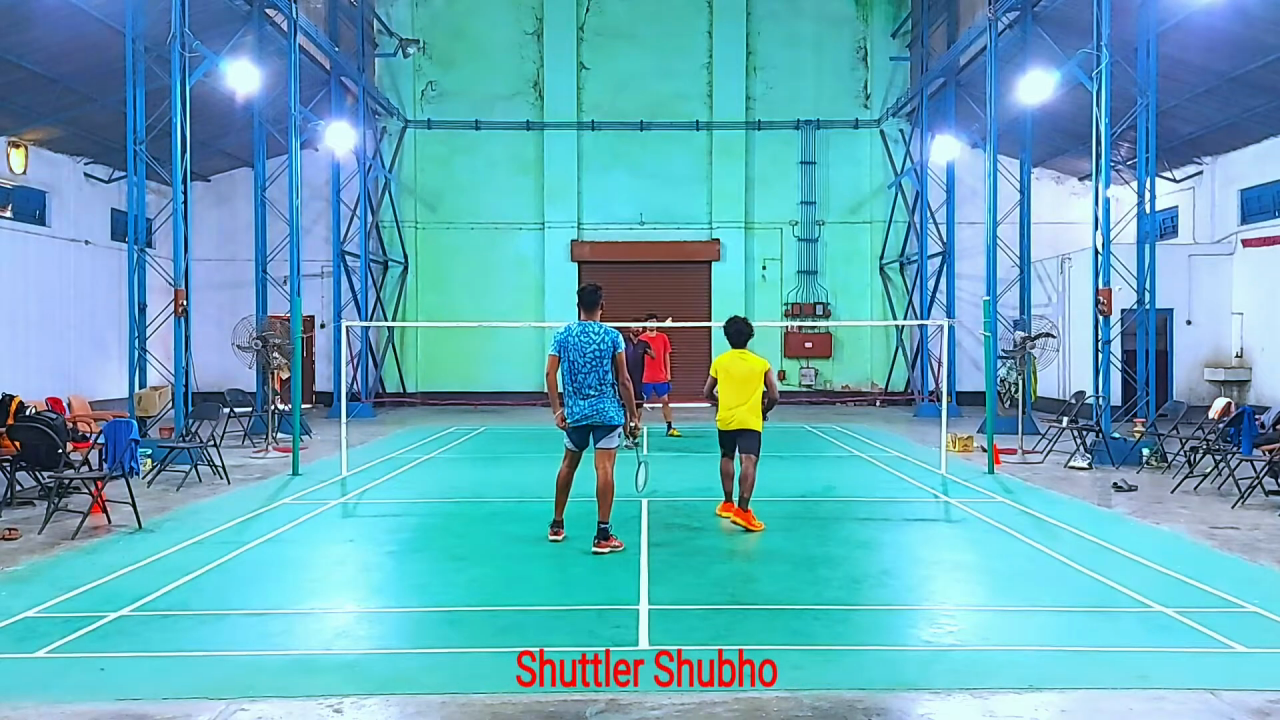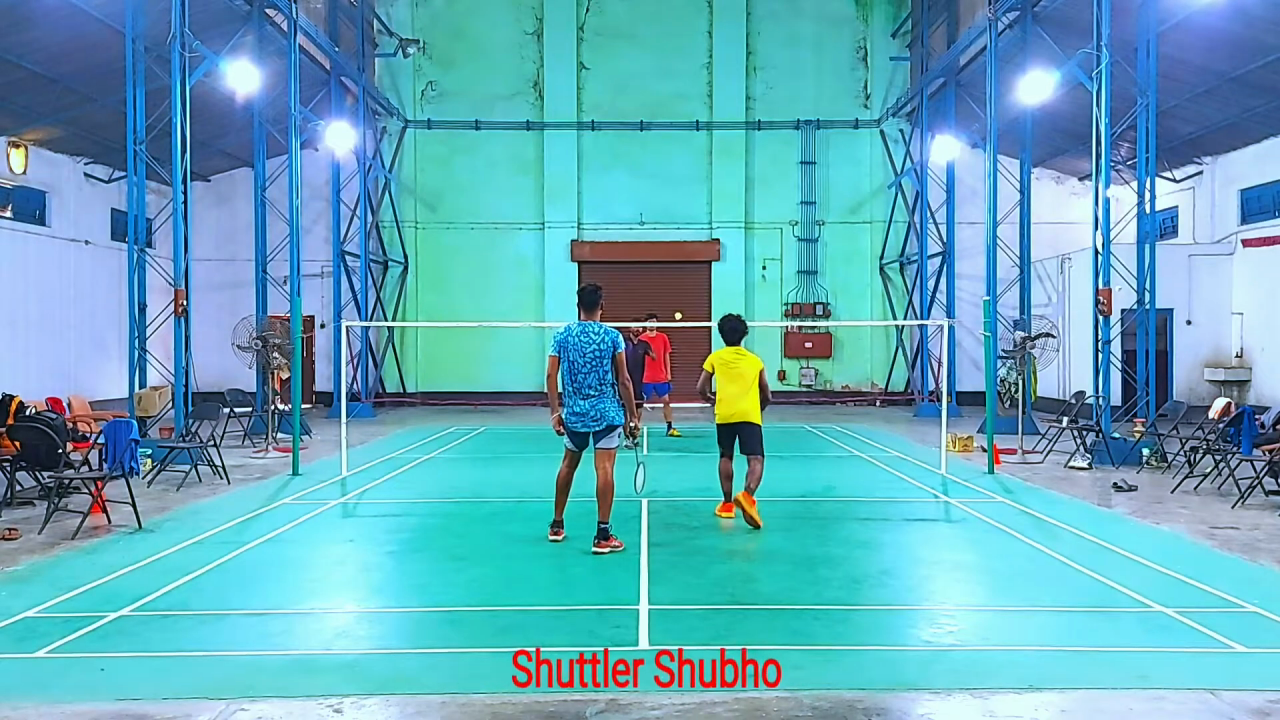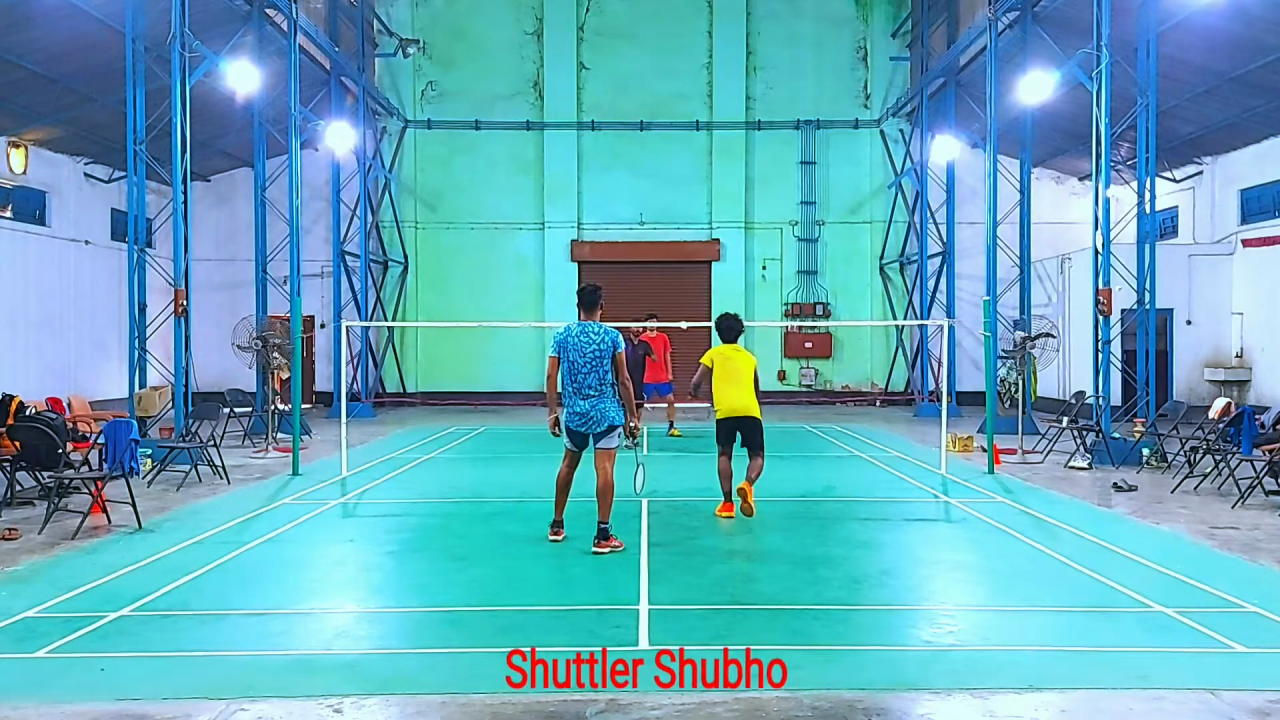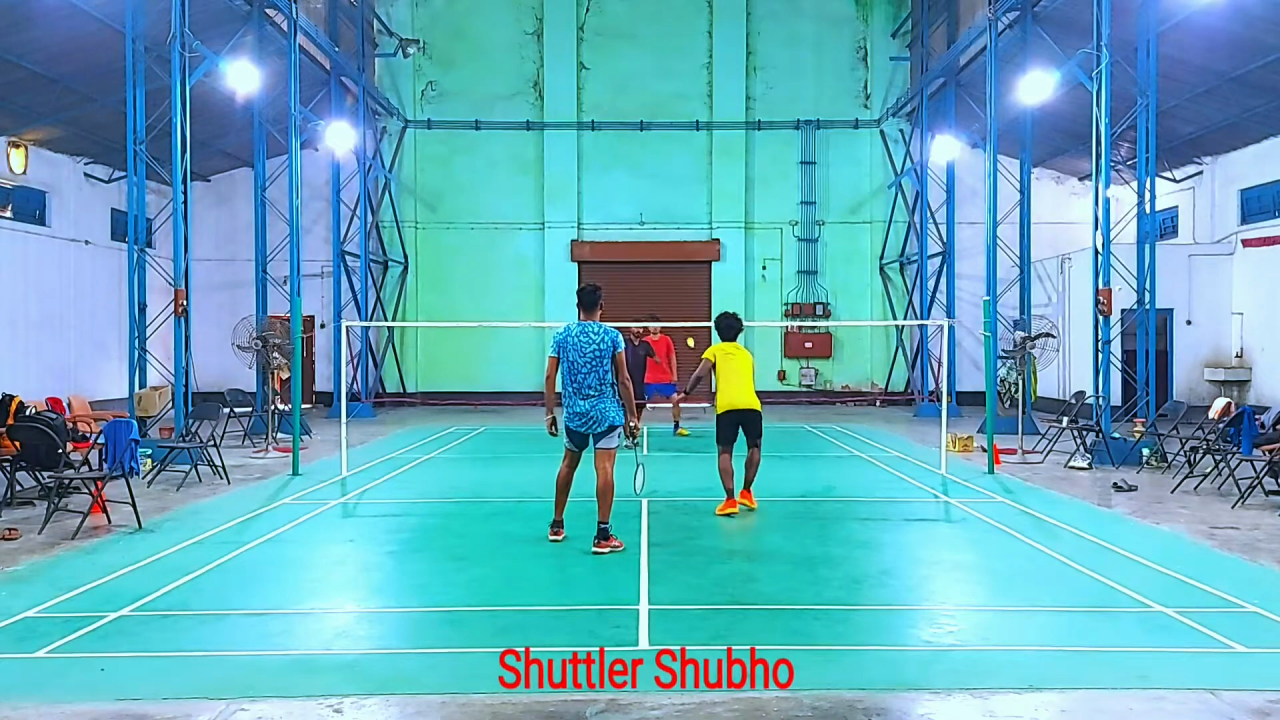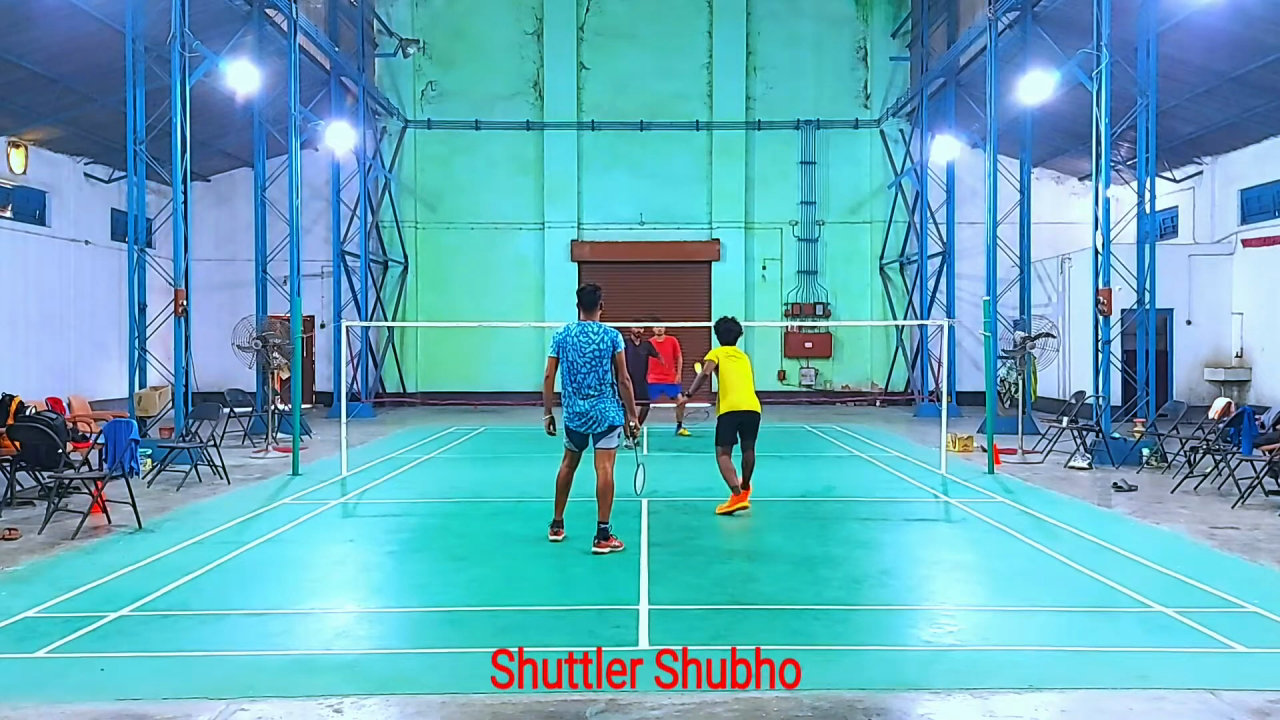
dt=0.1s
person 1, frame 1
left shoulder: (562, 335)
right shoulder: (613, 336)
left elbow: (550, 374)
right elbow: (623, 380)
left wrist: (557, 411)
right wrist: (632, 416)
left hip: (574, 414)
right hip: (607, 412)
left knee: (568, 465)
right knee: (604, 470)
left ankle: (557, 525)
right ankle: (602, 535)
person 1, frame 2
left shoulder: (562, 335)
right shoulder: (612, 336)
left elbow: (551, 375)
right elbow: (623, 380)
left wrist: (555, 412)
right wrist: (632, 416)
left hip: (574, 414)
right hip: (607, 413)
left knee: (568, 465)
right knee: (604, 470)
left ankle: (557, 525)
right ankle: (602, 535)
person 1, frame 3
left shoulder: (562, 335)
right shoulder: (612, 336)
left elbow: (551, 376)
right elbow: (623, 380)
left wrist: (553, 413)
right wrist: (632, 416)
left hip: (574, 414)
right hip: (607, 413)
left knee: (568, 465)
right knee: (604, 470)
left ankle: (557, 525)
right ankle: (602, 535)
person 1, frame 4
left shoulder: (562, 336)
right shoulder: (612, 336)
left elbow: (550, 377)
right elbow: (623, 380)
left wrist: (550, 413)
right wrist: (632, 416)
left hip: (574, 413)
right hip: (606, 413)
left knee: (568, 465)
right knee: (604, 469)
left ankle: (556, 525)
right ankle: (603, 535)
person 1, frame 5
left shoulder: (561, 335)
right shoulder: (612, 336)
left elbow: (549, 377)
right elbow: (623, 380)
left wrist: (548, 413)
right wrist: (632, 415)
left hip: (573, 413)
right hip: (606, 412)
left knee: (568, 465)
right knee: (604, 469)
left ankle: (557, 525)
right ankle: (603, 535)
person 2, frame 1
left shoulder: (719, 361)
right shoulder: (761, 364)
left elbow: (707, 394)
right elbow: (774, 396)
right wrist: (763, 410)
left hip: (725, 420)
right hip: (749, 421)
left knee: (727, 457)
right knee: (749, 463)
left ankle: (728, 503)
right ankle: (743, 510)
person 2, frame 2
left shoulder: (715, 358)
right shoulder: (755, 360)
left elbow: (701, 389)
right elbow: (767, 398)
left wrist: (710, 398)
left hip: (725, 417)
right hip: (751, 416)
left knee: (726, 457)
right knee: (755, 461)
left ankle: (727, 504)
right ankle: (746, 497)
person 2, frame 3
left shoulder: (713, 354)
right shoulder: (750, 358)
left elbow: (696, 382)
left wrist: (694, 393)
left hip: (725, 411)
right hip: (751, 412)
left knee: (725, 456)
right knee: (757, 457)
left ankle: (727, 503)
right ankle: (747, 486)
person 2, frame 4
left shoulder: (714, 351)
right shoulder: (747, 354)
left elbow: (700, 373)
left wrist: (686, 392)
left hip: (728, 407)
right hip: (752, 405)
left knee: (725, 452)
right knee: (754, 448)
left ankle: (731, 500)
right ankle: (746, 492)
person 2, frame 5
left shoulder: (716, 353)
right shoulder: (745, 358)
left elbow: (705, 373)
left wrist: (688, 395)
left hip: (730, 409)
right hip: (752, 407)
left knee: (723, 454)
right knee: (748, 449)
left ankle: (737, 495)
right ankle: (744, 490)
